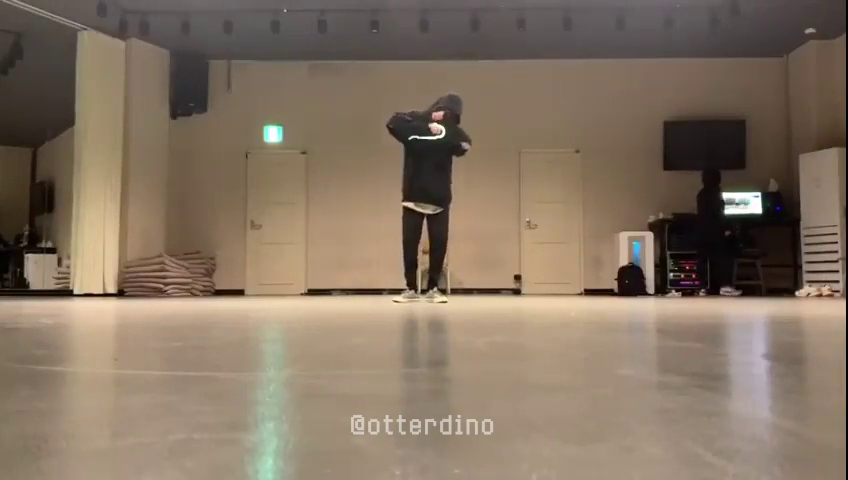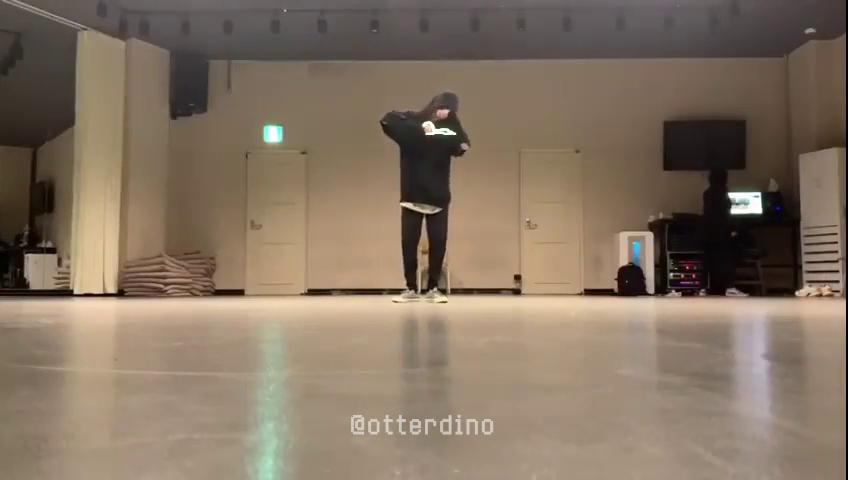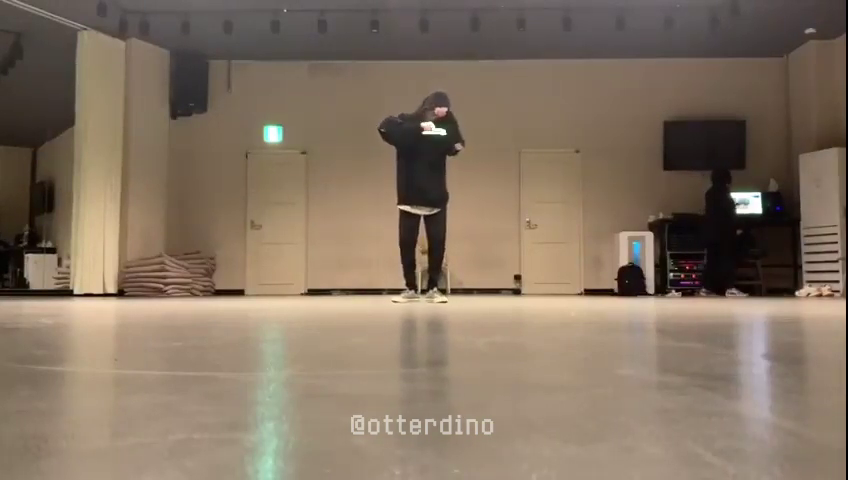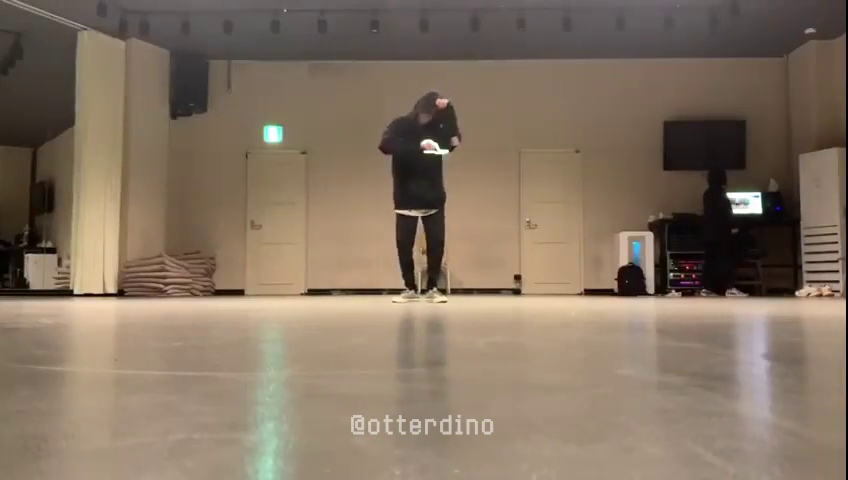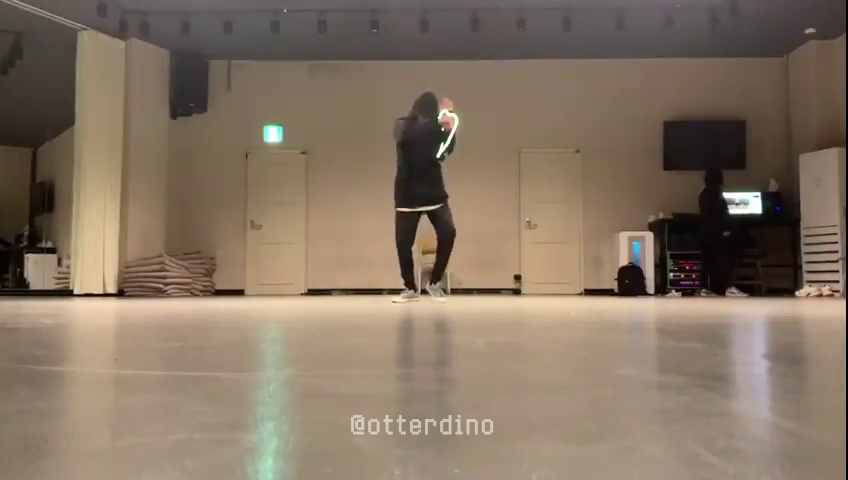
dt=0.2s
person 1, frame 1
left shoulder: (450, 130)
right shoulder: (417, 120)
left elbow: (464, 146)
right elbow: (393, 123)
left wrist: (449, 122)
right wrist: (425, 128)
left hip: (439, 196)
right hip: (414, 194)
left knee: (439, 242)
right knee: (409, 242)
left ankle: (433, 288)
right ankle: (411, 288)
person 1, frame 2
left shoulder: (448, 130)
right shoulder: (413, 120)
left elbow: (463, 146)
right elbow: (387, 121)
left wrist: (451, 120)
right wrist: (419, 129)
left hip: (438, 196)
right hip: (413, 194)
left knee: (438, 242)
right knee: (409, 242)
left ankle: (433, 288)
right ankle: (411, 288)
person 1, frame 3
left shoulder: (443, 128)
right shoulder: (407, 122)
left elbow: (456, 146)
right elbow: (384, 128)
left wrist: (448, 118)
right wrist: (418, 128)
left hip: (436, 196)
right hip: (410, 195)
left knee: (437, 242)
right knee: (407, 242)
left ankle: (433, 288)
right ankle: (410, 288)
person 1, frame 4
left shoulder: (437, 129)
right shoulder: (400, 125)
left elbow: (454, 141)
right elbow: (385, 145)
left wrist: (447, 110)
right wrist: (418, 147)
left hip: (433, 196)
right hip: (406, 196)
left knee: (436, 241)
right knee: (404, 243)
left ankle: (432, 288)
right ankle: (410, 288)
person 1, frame 5
left shoulder: (434, 130)
right shoulder: (403, 125)
left elbow: (446, 150)
right elbow: (407, 137)
left wrist: (445, 128)
right wrist: (437, 125)
left hip: (434, 193)
right hip: (408, 195)
left knee: (448, 232)
right knee: (403, 241)
left ankle: (435, 282)
right ankle: (410, 288)
person 2, frame 1
left shoulder: (701, 194)
right shoulder: (715, 193)
right elbow: (718, 213)
right wrist: (725, 229)
left hip: (703, 231)
right hip: (715, 231)
left knee: (705, 259)
right knee: (723, 258)
left ankle: (706, 287)
right ankle: (724, 286)
person 2, frame 2
left shoulder: (707, 193)
right shoulder: (721, 193)
right elbow: (724, 213)
right wrist: (730, 229)
left hip: (709, 231)
right hip: (720, 231)
left knee: (709, 260)
right knee: (727, 259)
left ankle: (708, 287)
right ankle: (729, 288)
person 2, frame 3
left shoulder: (710, 193)
right shoulder: (724, 193)
right elbow: (729, 212)
right wrist: (735, 228)
left hip: (711, 231)
right hip: (724, 232)
left knee: (712, 259)
right knee: (728, 259)
left ankle: (707, 287)
right ankle: (730, 288)
person 2, frame 4
left shoulder: (707, 193)
right shoulder: (720, 193)
right elbow: (726, 211)
right wrist: (732, 227)
left hip: (709, 232)
right hip: (721, 232)
left knee: (710, 260)
right knee: (727, 259)
left ankle: (707, 288)
right ankle: (729, 289)
person 2, frame 5
left shoulder: (703, 194)
right shoulder: (716, 193)
right elbow: (722, 212)
right wrist: (726, 229)
left hip: (706, 232)
right hip: (717, 233)
left knee: (708, 261)
right knee: (726, 259)
left ankle: (707, 288)
right ankle: (729, 288)
